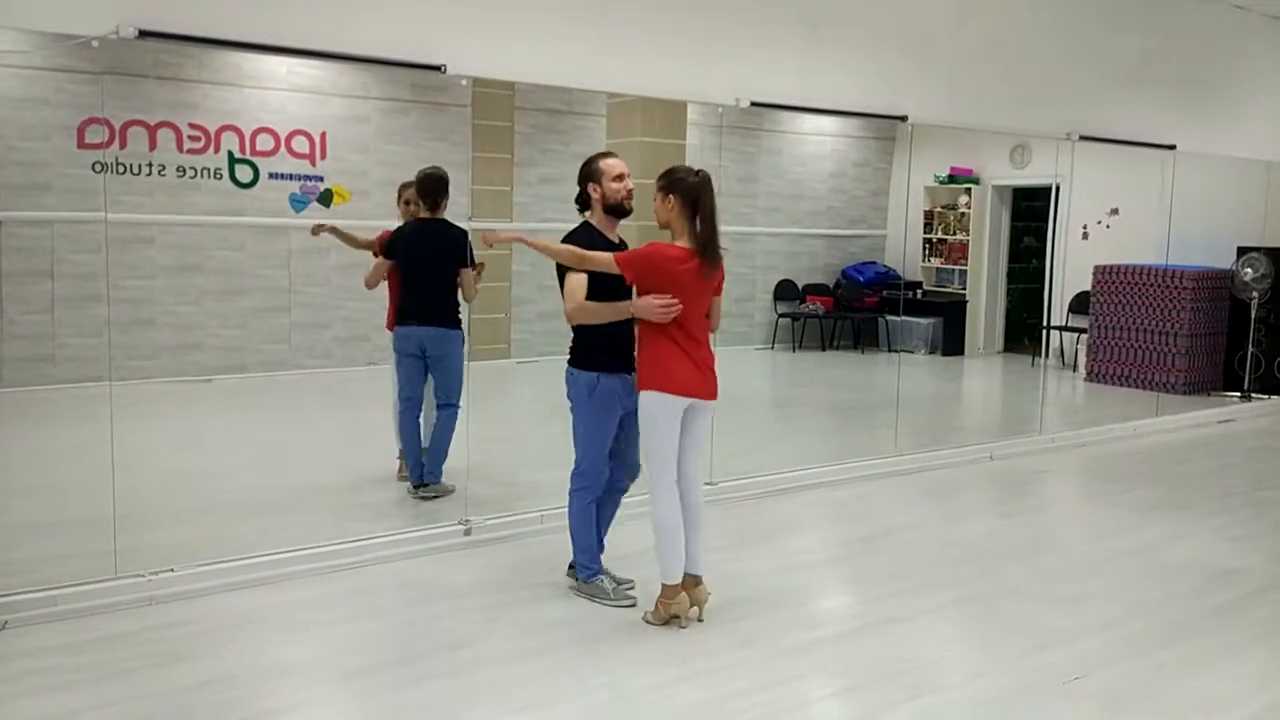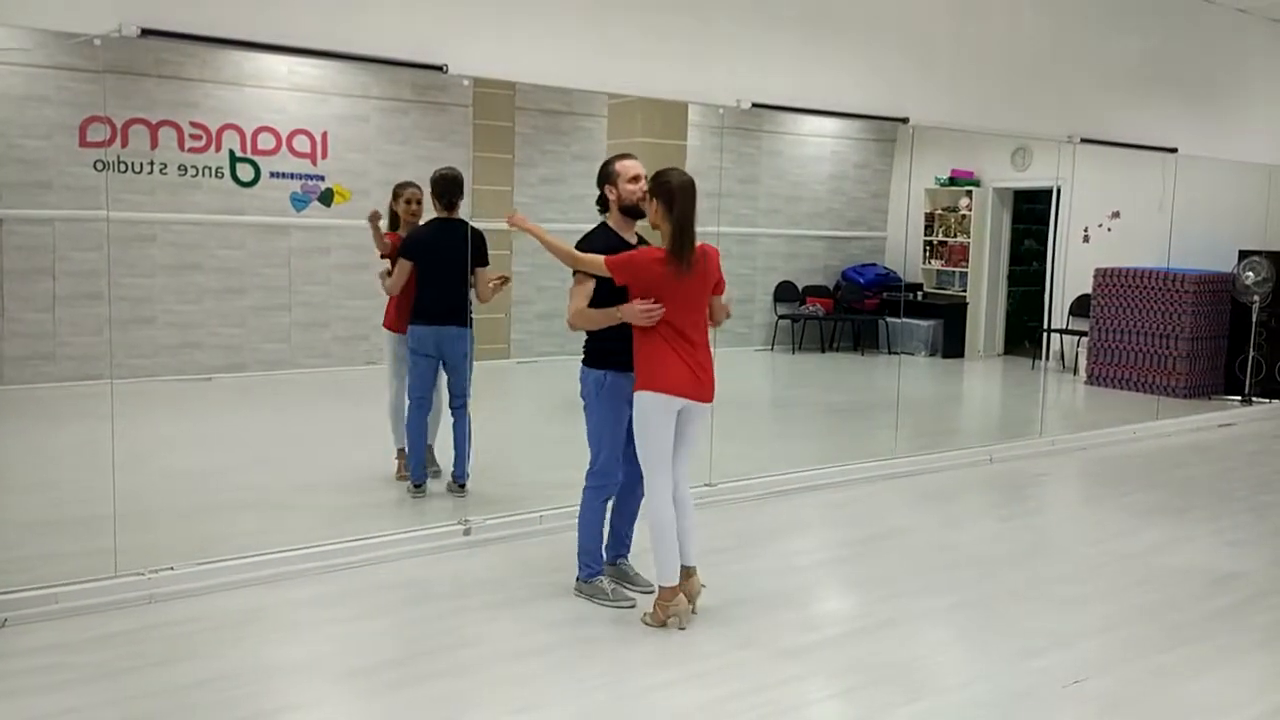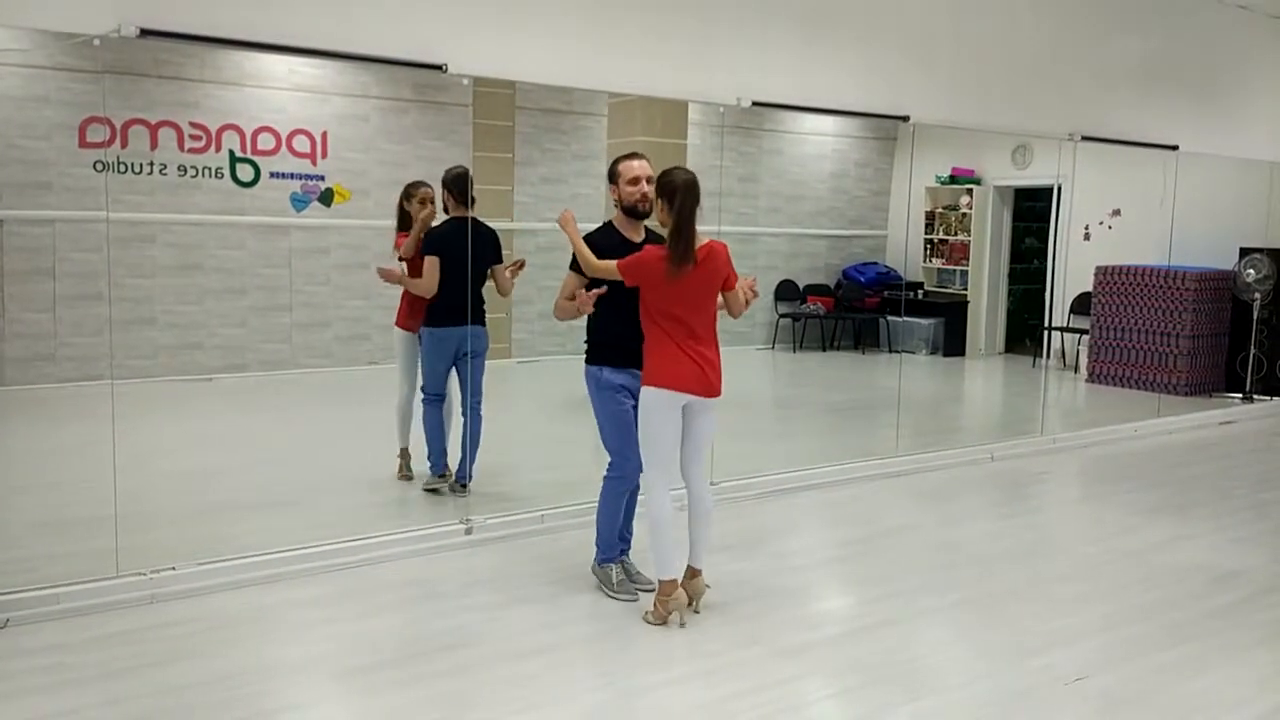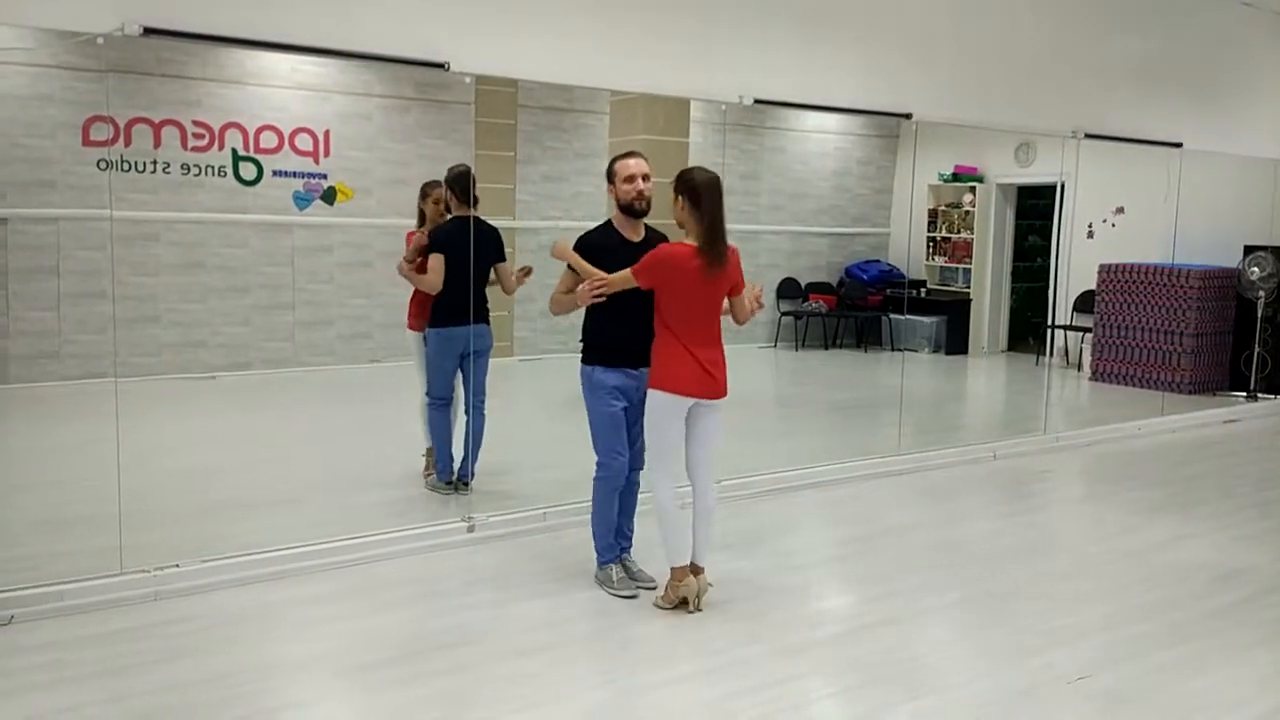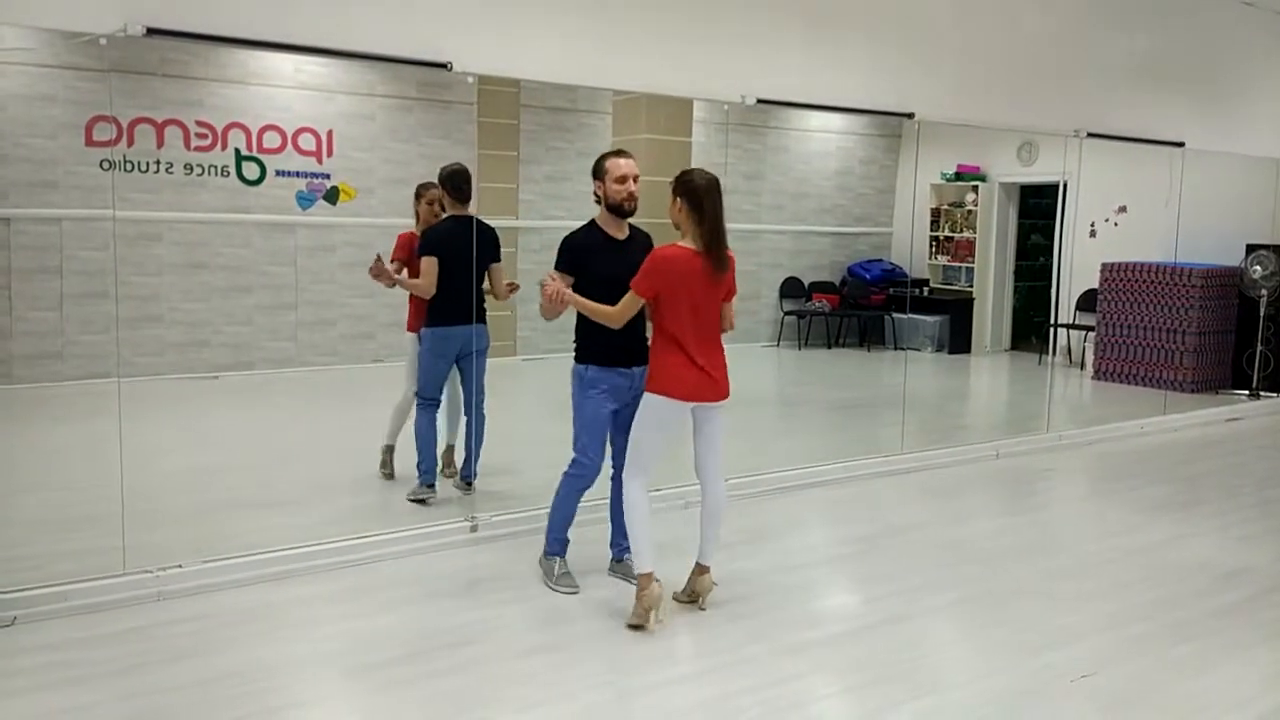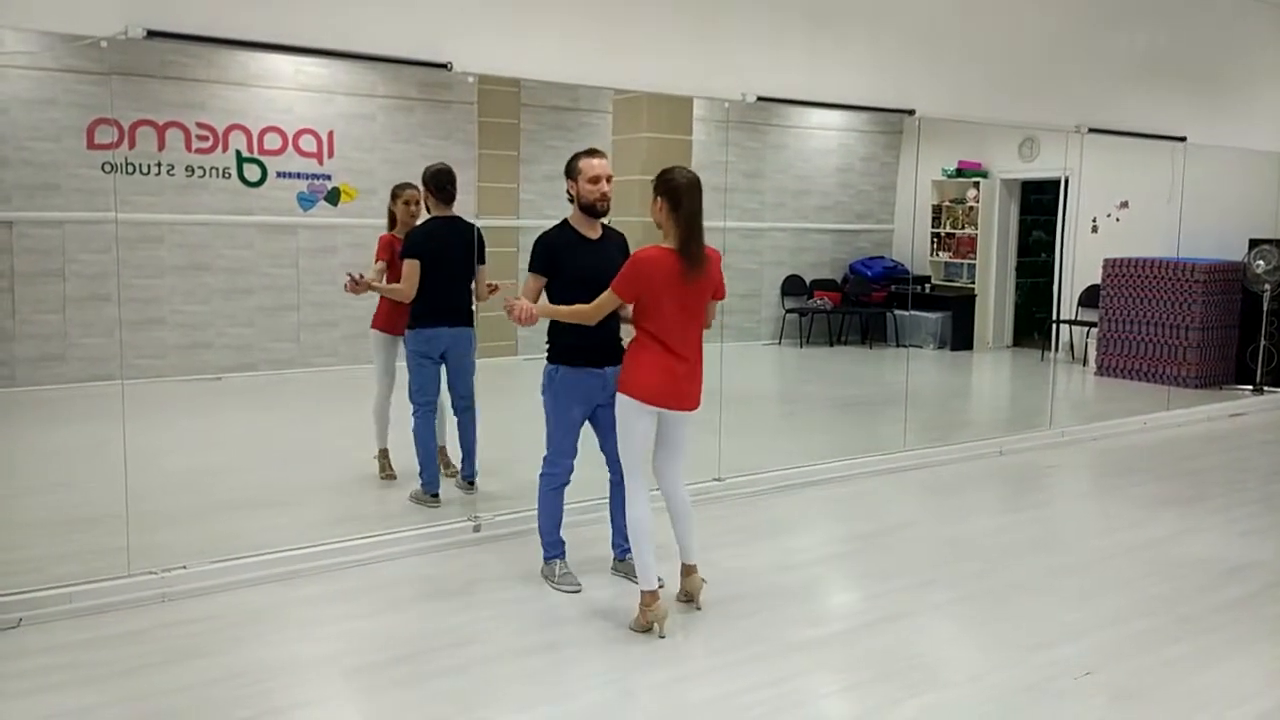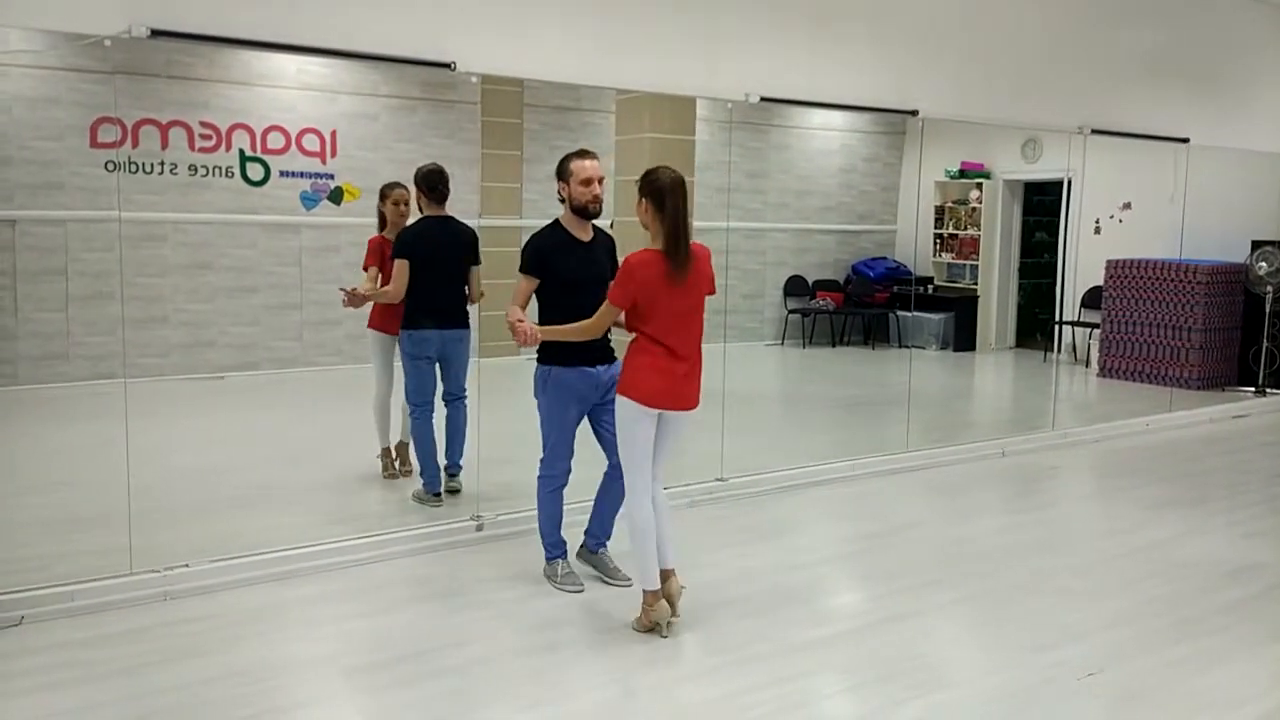
dt=0.4s
person 1, frame 1
left shoulder: (656, 257)
right shoulder: (712, 259)
left elbow: (581, 259)
left wrist: (519, 237)
left hip: (664, 384)
right hip: (702, 385)
left knee: (662, 486)
right knee: (689, 483)
left ankle: (672, 592)
right ankle: (694, 582)
person 1, frame 2
left shoulder: (644, 261)
right shoulder: (709, 257)
left elbow: (575, 260)
left wrist: (529, 227)
left hip: (657, 386)
right hip: (699, 386)
left knee: (656, 486)
right knee: (678, 479)
left ankle: (669, 593)
right ankle: (687, 575)
person 1, frame 3
left shoulder: (651, 260)
right shoulder: (717, 253)
left elbow: (593, 268)
right elbow: (736, 309)
left wrist: (570, 230)
right wrist: (747, 290)
left hip: (663, 382)
right hip: (706, 382)
left knee: (656, 482)
right knee: (696, 477)
left ankle: (668, 588)
right ankle: (694, 575)
person 1, frame 4
left shoulder: (667, 256)
right shoulder: (729, 257)
left elbow: (608, 284)
right elbow: (741, 318)
left wrist: (568, 255)
right wrist: (752, 299)
left hip: (671, 382)
right hip: (711, 381)
left knee: (661, 477)
right knee: (702, 476)
left ankle: (680, 574)
right ankle: (697, 572)
person 1, frame 5
left shoulder: (663, 258)
right shoulder: (725, 260)
left elbow: (617, 318)
left wrist: (567, 296)
left hip: (669, 385)
right hip: (713, 384)
left knee: (634, 477)
right knee: (711, 476)
left ankle: (646, 583)
right ankle: (702, 573)
person 1, frame 6
left shoulder: (645, 261)
right shoulder: (711, 260)
left elbow: (592, 315)
left wrist: (537, 308)
left hip: (642, 385)
right hip: (685, 387)
left knee: (636, 488)
right knee: (670, 476)
left ankle: (650, 598)
right ankle: (690, 571)
person 1, frame 7
left shoulder: (637, 265)
right shoulder: (701, 258)
left elbow: (595, 328)
left wrist: (539, 332)
left hip: (642, 386)
right hip: (684, 389)
left knee: (637, 490)
right knee: (652, 483)
left ankle: (652, 600)
right ankle: (668, 575)
person 2, frame 1
left shoulder: (620, 245)
right shoulder: (578, 243)
right elbow: (576, 310)
left wrist: (655, 308)
right wrist: (635, 307)
left hip: (625, 376)
right hip: (593, 378)
left knee: (624, 472)
right knee: (591, 476)
left ankle: (583, 561)
right ankle: (588, 574)
person 2, frame 2
left shoulder: (644, 247)
right shoulder: (595, 245)
right elbow: (576, 317)
right wrist: (624, 313)
left hip: (641, 375)
right hip: (606, 376)
left knee: (637, 475)
right knee: (604, 476)
left ankle: (616, 558)
right ankle: (589, 574)
person 2, frame 3
left shoulder: (659, 245)
right shoulder: (596, 243)
right elbow: (560, 307)
right wrist: (581, 304)
left hip: (646, 371)
right hip: (608, 372)
left knee: (632, 469)
right knee: (625, 465)
left ankle: (621, 555)
right ankle: (605, 560)
person 2, frame 4
left shoulder: (660, 243)
right shoulder: (593, 243)
right elbow: (555, 304)
right wrist: (580, 298)
left hip: (647, 371)
right hip: (604, 372)
left knee: (633, 468)
right knee: (612, 466)
left ankle: (623, 553)
right ankle: (606, 561)
person 2, frame 5
left shoulder: (644, 243)
right shoulder: (579, 243)
right elbow: (548, 311)
right wrist: (554, 301)
left hip: (639, 371)
right hip: (596, 373)
left knee: (629, 468)
right knee: (587, 465)
left ankle: (621, 555)
right ankle: (553, 553)
person 2, frame 6
left shoulder: (617, 242)
right shoulder: (552, 243)
right elbow: (527, 306)
right wrist: (524, 314)
left hip: (615, 372)
right hip: (568, 374)
left knee: (624, 466)
right knee: (558, 469)
left ankle: (624, 554)
right ankle: (553, 558)
person 2, frame 7
left shoulder: (606, 243)
right shoulder: (543, 244)
right elbow: (517, 307)
right wrist: (520, 324)
left hip: (607, 369)
right hip: (560, 374)
left knee: (627, 461)
right knee: (556, 469)
left ankle: (594, 546)
right ankle: (555, 558)
person 3, frame 1
left shoulder: (401, 235)
right shoulder: (458, 237)
left elbow: (371, 282)
right elbow: (468, 295)
left wrist: (387, 273)
right wrist: (475, 277)
left hip: (407, 330)
right hip: (445, 332)
left knee: (409, 405)
right knee: (447, 405)
left ankle: (416, 479)
right ankle: (432, 479)
person 3, frame 2
left shoulder: (417, 236)
right shoulder: (474, 237)
left elbow: (393, 288)
right elbow: (482, 295)
left wrist: (385, 279)
right wrist: (497, 286)
left hip: (422, 330)
right hip: (458, 331)
left knee: (419, 404)
right knee: (460, 406)
left ankle: (417, 479)
right ankle: (459, 479)
person 3, frame 3
left shoulder: (436, 235)
right shoulder: (489, 236)
left elbow: (428, 288)
right elbow: (504, 290)
left wrist: (398, 278)
right wrist: (512, 273)
left hip: (439, 330)
right hip: (474, 330)
left knee: (433, 399)
right knee: (472, 405)
left ankle: (438, 470)
right ankle: (463, 479)
person 3, frame 4
left shoulder: (440, 234)
right shoulder: (491, 234)
left elbow: (434, 284)
right elbow: (508, 288)
left wrist: (407, 273)
right wrist: (519, 278)
left hip: (444, 330)
right hip: (479, 329)
left knee: (439, 402)
right knee: (475, 404)
left ankle: (444, 475)
right ankle: (465, 476)
person 3, frame 5
left shoulder: (434, 234)
right shoulder: (488, 234)
left elbow: (427, 288)
right elbow: (498, 290)
left wrist: (394, 278)
right wrist: (507, 290)
left hip: (440, 331)
right hip: (476, 330)
left knee: (428, 403)
right knee: (474, 405)
left ankle: (427, 481)
right ankle: (467, 476)
person 3, frame 6
left shoulder: (417, 236)
right shoulder: (473, 234)
left elbow: (407, 292)
right elbow: (480, 293)
left wrist: (372, 286)
right wrist: (490, 290)
left hip: (424, 333)
right hip: (461, 331)
left knee: (424, 409)
right knee: (465, 405)
left ankle: (430, 488)
right ankle: (469, 476)
person 3, frame 7
left shoulder: (409, 236)
right shoulder: (467, 235)
left elbow: (396, 293)
right elbow: (475, 294)
left wrist: (365, 296)
right wrist: (472, 297)
left hip: (419, 333)
right hip: (457, 331)
left knee: (422, 409)
right knee: (456, 399)
left ankle: (432, 487)
right ankle: (453, 472)
person 4, frame 1
right shoulder: (390, 239)
right elbow: (362, 243)
right wrist: (333, 229)
right hip: (400, 326)
left knee: (429, 394)
right knee: (400, 394)
left ankle: (423, 451)
right ankle: (405, 454)
person 4, frame 2
right shoulder: (392, 240)
right elbow: (382, 247)
right wrist: (374, 225)
right hip: (398, 324)
left knee: (434, 391)
right knee: (397, 391)
left ankle: (428, 448)
right ankle: (401, 454)
person 4, frame 3
right shoulder: (404, 239)
right elbow: (407, 254)
right wrist: (419, 226)
right hip: (410, 322)
left knee: (445, 390)
right knee: (407, 390)
right ankle: (404, 454)
person 4, frame 4
right shoulder: (416, 237)
right elbow: (408, 264)
right wrist: (415, 246)
right hip: (422, 321)
left knee: (452, 388)
right knee: (429, 389)
right ankle: (430, 452)
person 4, frame 5
right shoulder: (407, 240)
right elbow: (392, 277)
right hip: (420, 323)
left knee: (454, 388)
right knee: (413, 390)
left ankle: (449, 450)
right ankle: (388, 448)
person 4, frame 6
right shoulder: (387, 241)
right elbow: (378, 272)
right hip: (387, 323)
right knee: (384, 389)
left ankle: (441, 450)
right ankle: (382, 452)
person 4, frame 7
right shoulder: (377, 244)
right elbow: (372, 280)
right wrist: (360, 295)
right hip: (383, 323)
right knee: (383, 388)
left ankle: (404, 444)
right ankle: (386, 450)
